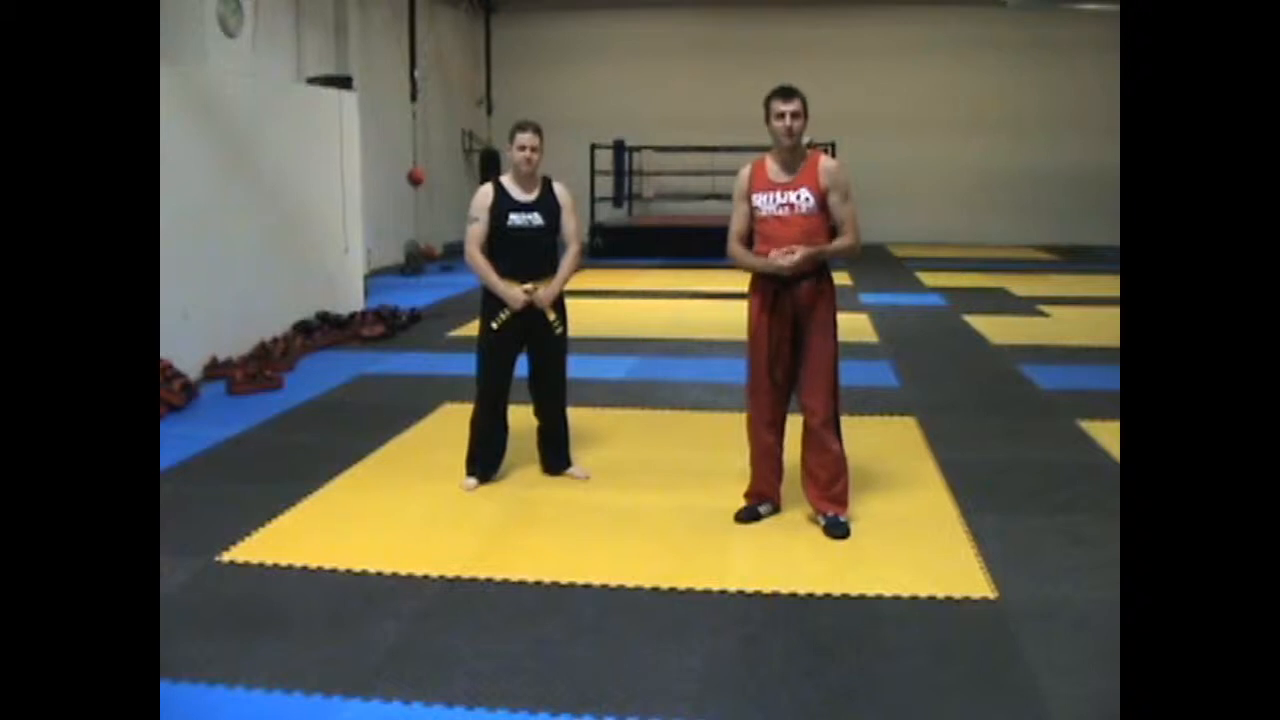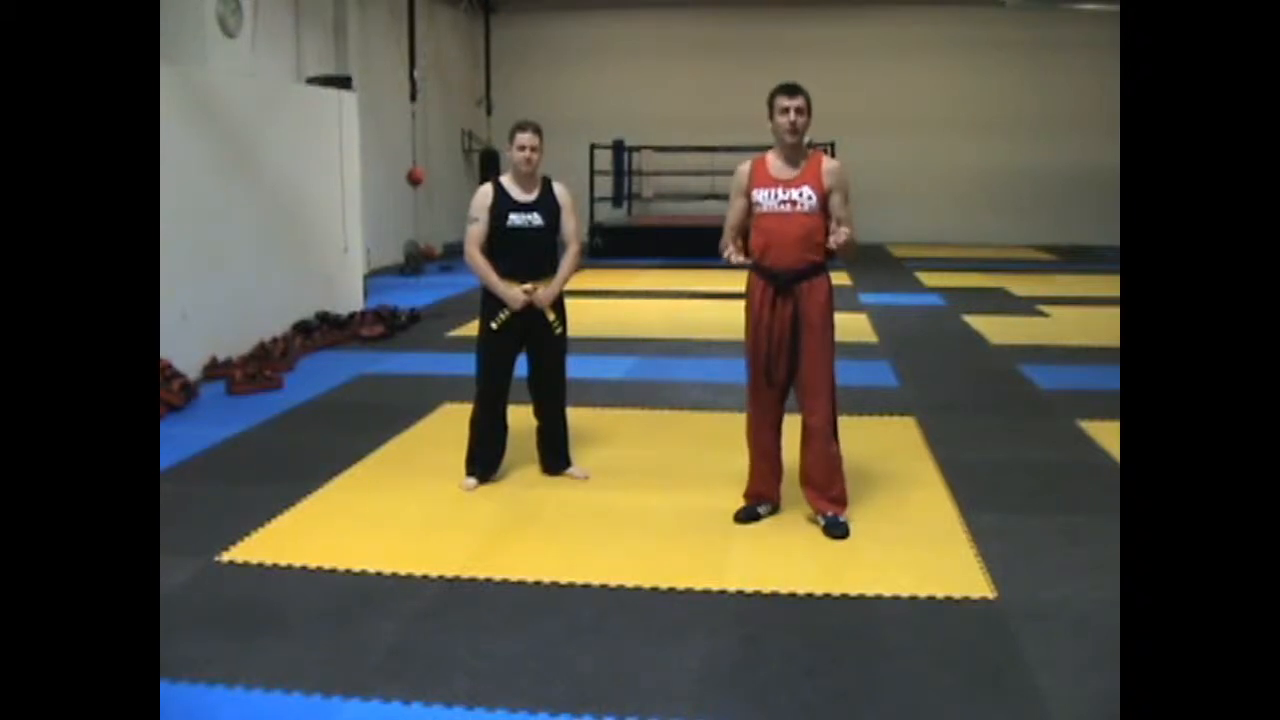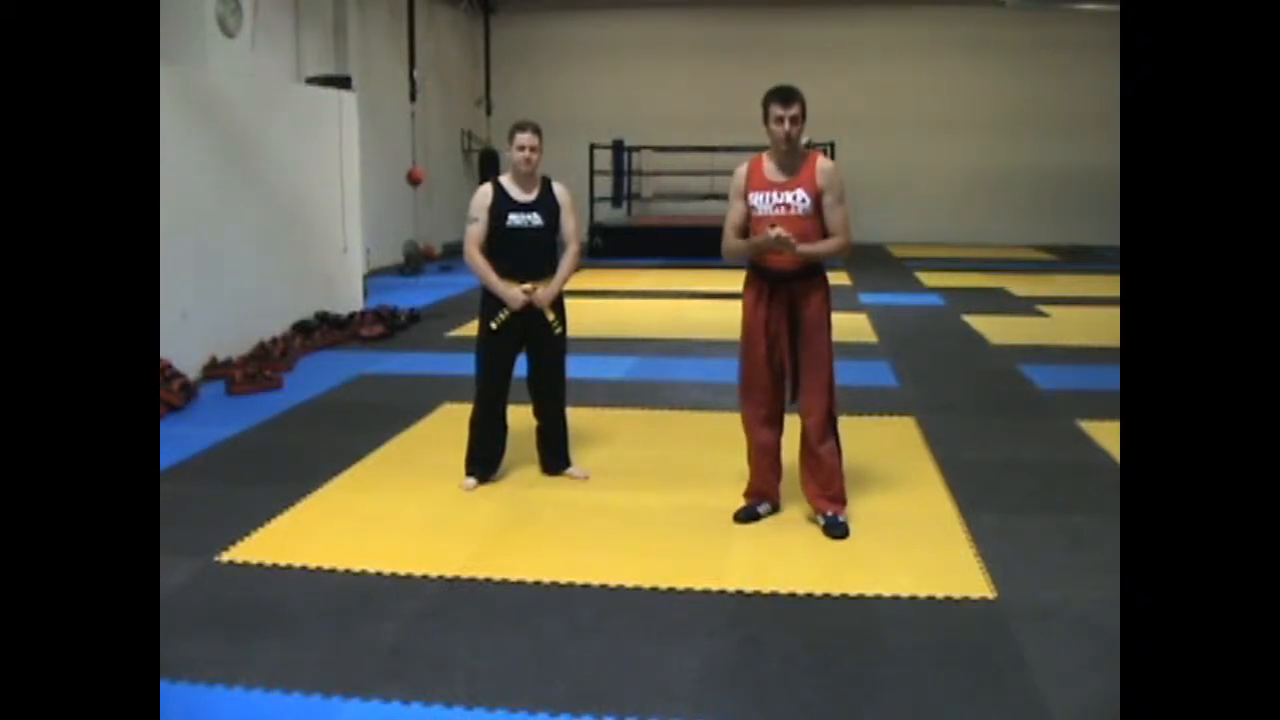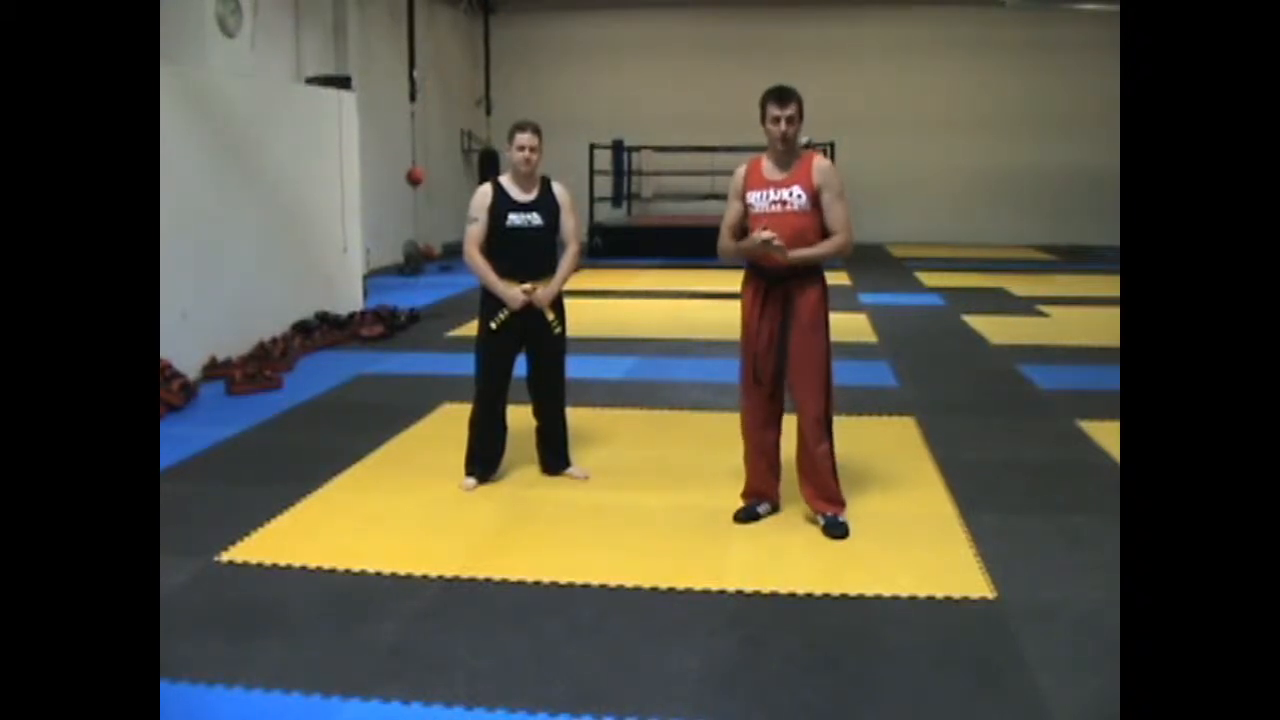
dt=0.4s
person 1, frame 1
left shoulder: (828, 170)
right shoulder: (748, 175)
left elbow: (851, 240)
right elbow: (734, 247)
left wrist: (813, 254)
right wrist: (766, 263)
left hip: (814, 293)
right hip: (766, 294)
left knee: (819, 402)
right knee: (763, 400)
left ankle: (829, 502)
right ankle: (764, 494)
person 1, frame 2
left shoulder: (829, 170)
right shoulder: (748, 172)
left elbow: (847, 239)
right elbow: (730, 235)
left wrist: (841, 241)
right wrist: (732, 250)
left hip: (812, 291)
right hip: (764, 290)
left knee: (818, 401)
right knee: (763, 399)
left ankle: (828, 503)
right ankle: (763, 494)
person 1, frame 3
left shoulder: (824, 171)
right shoulder: (745, 174)
left elbow: (842, 242)
right elbow: (729, 247)
left wrist: (799, 249)
right wrist: (762, 243)
left hip: (808, 291)
right hip: (761, 292)
left knee: (816, 401)
right knee: (759, 399)
left ankle: (828, 501)
right ankle: (763, 493)
person 1, frame 4
left shoulder: (820, 169)
right shoulder: (744, 174)
left elbow: (843, 241)
right elbow: (724, 246)
left wrist: (791, 254)
right wrist: (751, 245)
left hip: (805, 291)
right hip: (758, 290)
left knee: (812, 400)
right knee: (757, 399)
left ankle: (826, 503)
right ankle: (761, 494)
person 2, frame 1
left shoulder: (557, 193)
right shoulder: (488, 194)
left elbow: (573, 246)
right elbow: (472, 251)
left wrist: (553, 289)
right wrist: (505, 291)
left hip: (547, 300)
right hip: (501, 301)
left knee: (551, 386)
right knee: (491, 387)
left ankle: (557, 460)
right ankle: (480, 467)
person 2, frame 2
left shoulder: (557, 193)
right shoulder: (488, 194)
left elbow: (573, 246)
right elbow: (472, 251)
left wrist: (553, 289)
right wrist: (505, 291)
left hip: (547, 300)
right hip: (501, 301)
left knee: (550, 385)
right knee: (491, 387)
left ankle: (557, 460)
right ankle: (480, 467)
person 2, frame 3
left shoulder: (557, 193)
right shoulder: (487, 194)
left elbow: (572, 246)
right elbow: (472, 251)
left wrist: (553, 289)
right wrist: (504, 291)
left hip: (546, 300)
right hip: (500, 301)
left knee: (550, 385)
right knee: (490, 387)
left ankle: (557, 460)
right ankle: (480, 467)
person 2, frame 4
left shoulder: (557, 192)
right shoulder: (487, 194)
left elbow: (572, 246)
right elbow: (471, 251)
left wrist: (552, 289)
right wrist: (504, 291)
left hip: (546, 301)
right hip: (500, 301)
left knee: (550, 386)
right knee: (490, 387)
left ankle: (556, 460)
right ankle: (479, 467)
